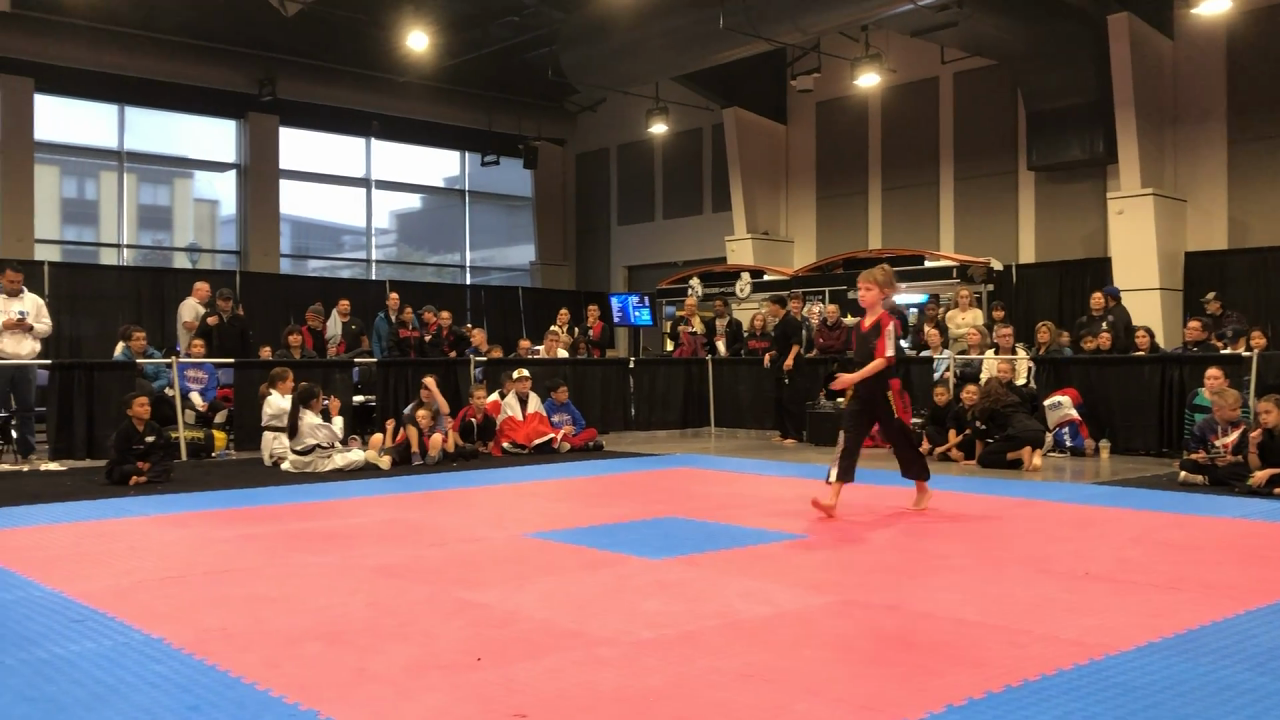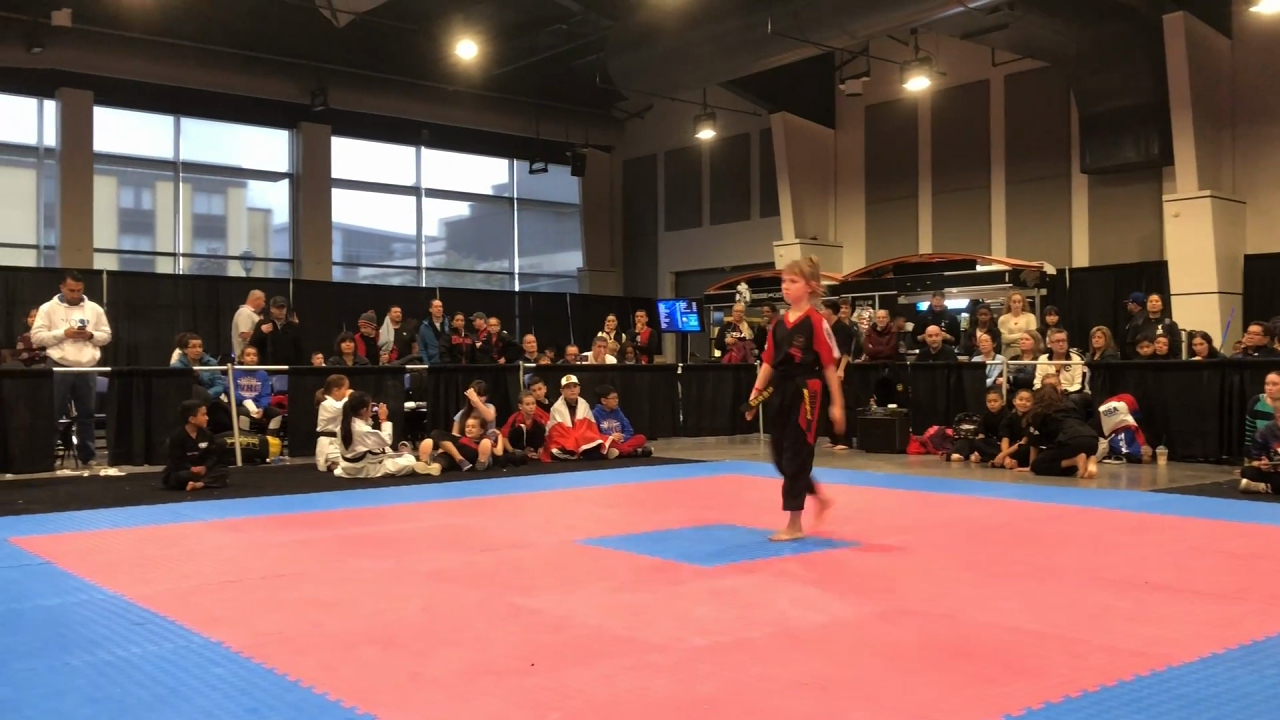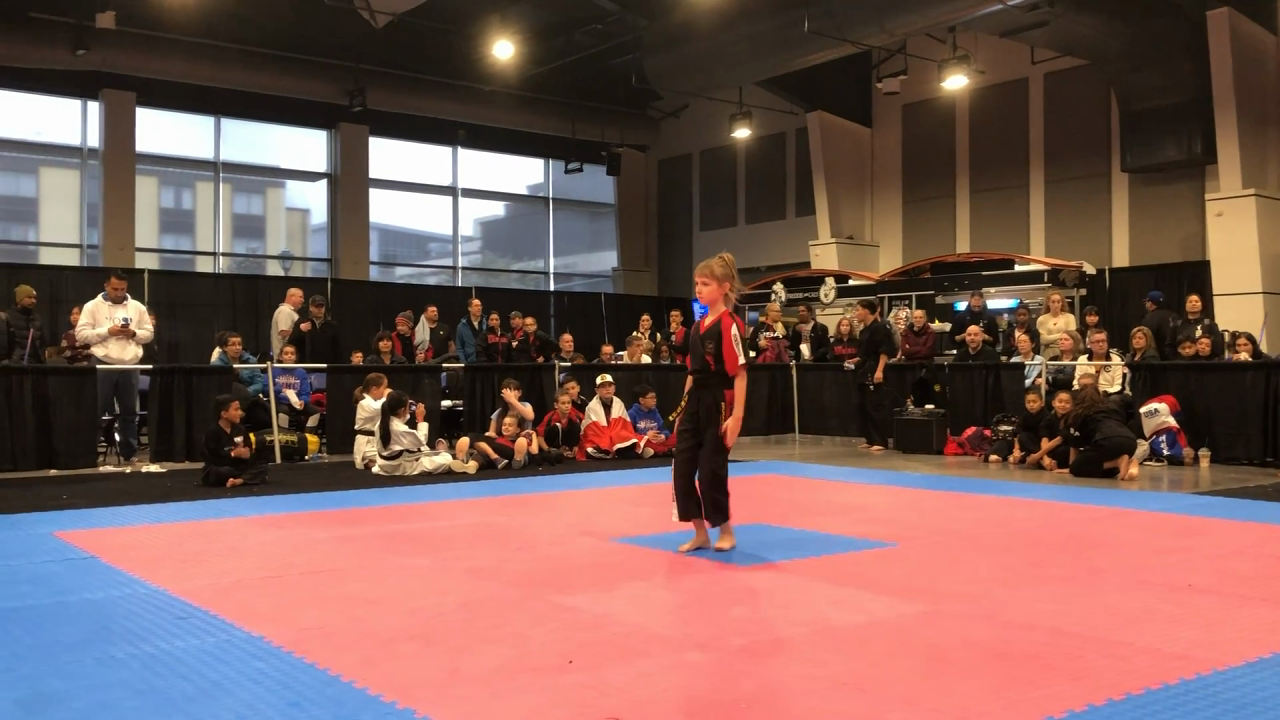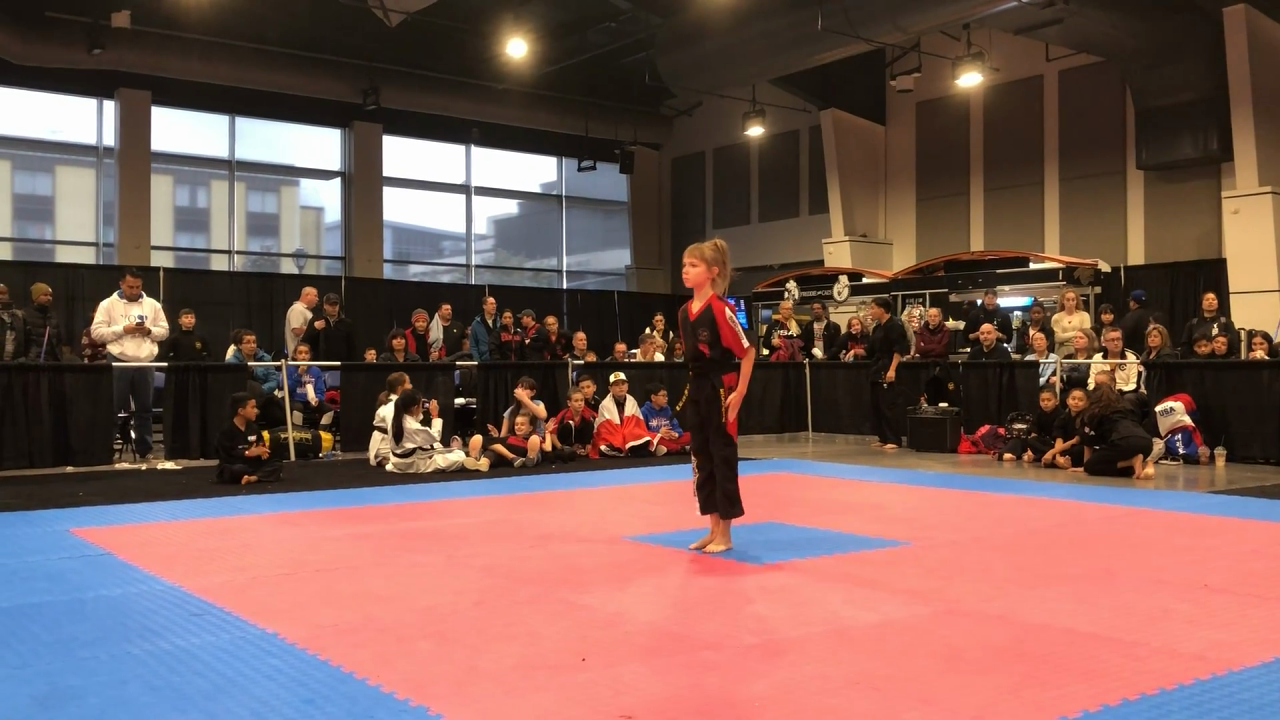
dt=0.7s
person 1, frame 1
left shoulder: (887, 323)
right shoulder: (859, 326)
left elbow: (883, 361)
left wrist: (853, 378)
right wrist: (852, 388)
left hip: (885, 390)
right hip: (862, 391)
left knee: (902, 441)
right knee: (848, 440)
left ankle: (923, 490)
right ankle: (832, 500)
person 1, frame 2
left shoulder: (817, 321)
right shoulder: (778, 323)
left elbow: (830, 364)
right elbow: (768, 362)
left wrist: (837, 402)
right wrist: (755, 394)
left hip: (804, 392)
right hip: (779, 392)
left knee: (795, 456)
right knee: (782, 457)
left ankle: (795, 525)
right ankle: (820, 497)
person 1, frame 3
left shoulder: (730, 325)
right shoulder: (698, 326)
left elbow: (739, 372)
left wrist: (737, 415)
right wrist: (683, 408)
left hip: (719, 401)
right hip: (695, 400)
left knee: (711, 469)
right knee: (682, 467)
left ankle: (725, 529)
right ankle: (699, 534)
person 1, frame 4
left shoulder: (720, 309)
right shoulder: (686, 310)
left elbow: (747, 352)
left wrist: (738, 393)
right wrist: (693, 392)
left hip: (721, 389)
right hip: (697, 389)
left knee: (723, 459)
right knee: (702, 460)
left ankle: (724, 535)
right ankle: (714, 531)
person 2, frame 1
left shoulder: (34, 301)
left elbow: (47, 328)
left wrist: (30, 327)
left hip: (26, 362)
left knee: (26, 408)
left ankle: (27, 450)
person 2, frame 2
left shoulder: (94, 309)
right shoulder: (48, 308)
left elbow: (106, 336)
right elbow: (37, 337)
left wrist: (91, 335)
right wrist: (63, 334)
left hip: (87, 369)
right hip: (59, 367)
left knee: (86, 414)
right knee: (54, 414)
left ankle: (87, 456)
person 2, frame 3
left shoulder: (137, 307)
right shoulder: (92, 306)
left elbow: (149, 333)
right elbow: (81, 334)
left wrist: (134, 333)
right wrist: (107, 331)
left hip: (129, 366)
right hip: (103, 365)
left knee: (129, 411)
right knee: (98, 411)
left ankle: (129, 452)
person 2, frame 4
left shoulder: (152, 305)
right shoulder: (108, 304)
left elbow: (164, 331)
right elbow: (97, 332)
left wrist: (149, 331)
right wrist: (122, 329)
left hip: (145, 363)
right hip: (118, 362)
left knee: (144, 409)
right knee: (114, 408)
left ankle: (145, 449)
